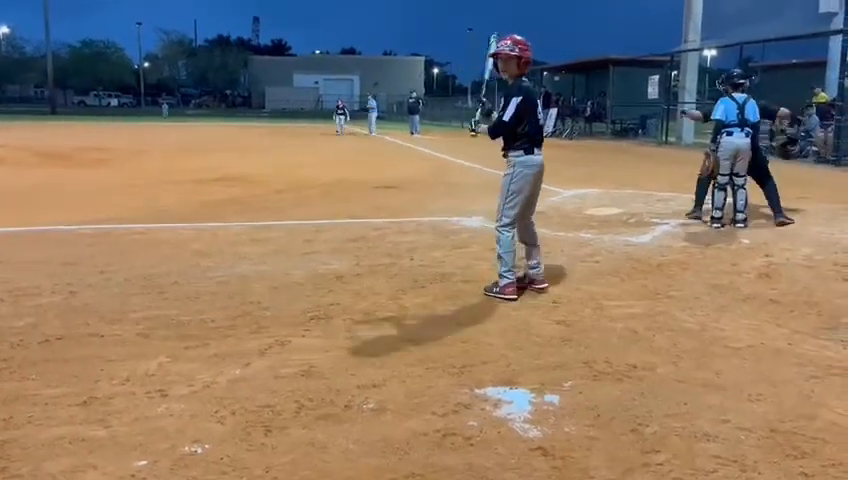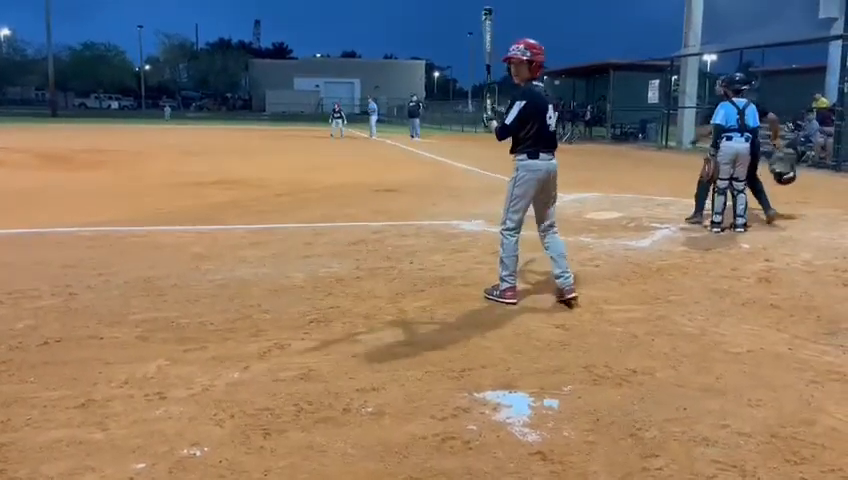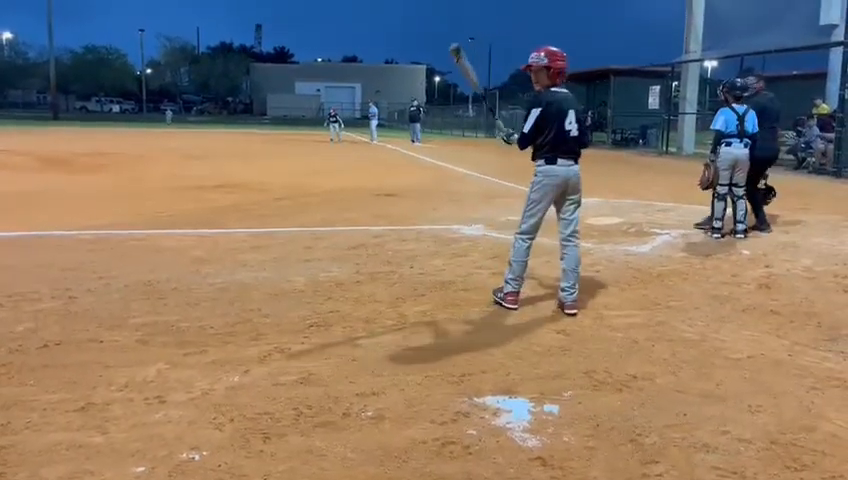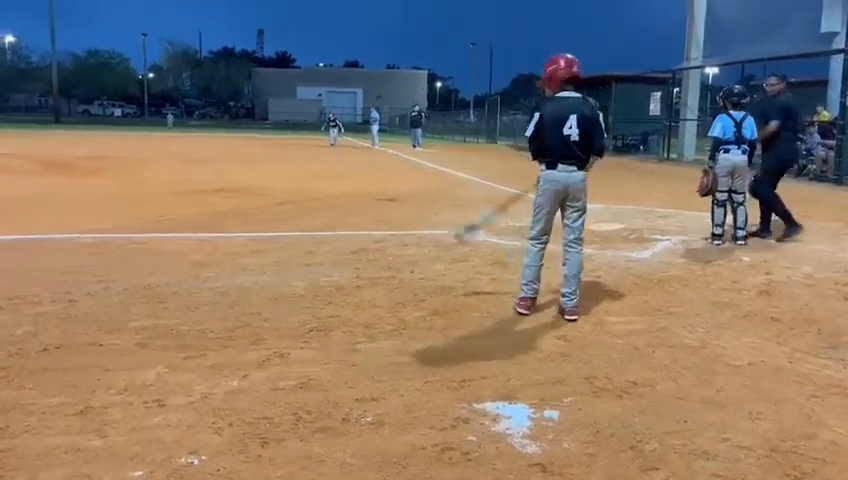
dt=0.3s
person 1, frame 1
left shoulder: (516, 90)
right shoulder: (526, 89)
left elbow: (501, 128)
left wrist: (484, 129)
left hip: (521, 161)
right hip: (535, 158)
left knee: (505, 222)
right knee: (525, 220)
left ankle: (506, 283)
right ankle: (534, 274)
person 1, frame 2
left shoulder: (525, 94)
right shoulder: (542, 93)
left elbow: (505, 131)
left wrist: (493, 125)
right wrist: (502, 119)
left hip: (529, 165)
right hip: (549, 163)
left knee: (510, 226)
right knee: (548, 227)
left ankle: (507, 287)
right ankle: (565, 284)
person 1, frame 3
left shoulder: (541, 100)
right shoulder: (573, 101)
left elbow: (525, 140)
right elbow: (583, 140)
left wrist: (511, 138)
left hip: (547, 171)
right hip: (573, 170)
left knee: (525, 232)
right knee: (570, 236)
left ankle: (511, 291)
right ankle: (569, 298)
person 1, frame 4
left shoulder: (545, 106)
right shoulder: (589, 107)
left elbow: (534, 147)
right elbow: (599, 149)
left hip: (551, 176)
right hip: (578, 177)
left knee: (537, 238)
right knee: (574, 242)
left ankle: (527, 297)
right ankle: (570, 303)
person 2, frame 1
left shoulder: (724, 101)
right shoulder: (751, 102)
left elbow: (718, 124)
right elbow: (755, 126)
left wrist: (713, 143)
right wrist: (752, 145)
left hip: (727, 140)
right hip: (745, 141)
left knee: (721, 179)
right knee: (740, 180)
left ankle: (717, 217)
right ankle: (740, 217)
person 2, frame 2
left shoulder: (724, 106)
right shoulder: (751, 107)
left elbow: (718, 129)
right elbow: (755, 131)
left wrist: (713, 148)
right wrist: (751, 150)
left hip: (727, 145)
right hip: (745, 146)
left knee: (721, 183)
right knee: (740, 185)
left ankle: (717, 222)
right ankle: (740, 222)
person 2, frame 3
left shoulder: (724, 112)
right shoulder: (751, 113)
left elbow: (718, 135)
right elbow: (754, 137)
left wrist: (712, 154)
right wrist: (750, 155)
left hip: (726, 150)
right hip: (744, 152)
left knee: (720, 189)
right knee: (740, 190)
left ankle: (717, 227)
right ankle: (740, 228)
person 2, frame 4
left shoulder: (722, 118)
right shoulder: (749, 120)
left elbow: (716, 142)
right elbow: (753, 144)
left wrist: (711, 160)
right wrist: (749, 161)
left hip: (724, 157)
right hip: (742, 158)
left knee: (720, 196)
right knee: (740, 197)
left ankle: (717, 234)
right ankle: (740, 235)
person 3, frame 1
right shoulder: (757, 106)
left elbow: (700, 117)
right elbow: (786, 113)
left wrist: (686, 113)
right hip: (752, 152)
left knee: (705, 177)
right knee: (767, 182)
left ankle: (697, 210)
right ankle: (778, 215)
person 3, frame 2
right shoulder: (752, 101)
left elbow: (714, 128)
right elbow: (773, 119)
left wrist: (698, 138)
right wrist: (776, 138)
right hip: (751, 148)
left knee: (706, 179)
right knee: (752, 179)
left ankle: (698, 214)
right ankle: (768, 209)
person 3, frame 3
left shoulder: (755, 101)
right shoulder: (773, 101)
right elbow: (776, 129)
left hip: (758, 150)
right hip: (771, 151)
right knee: (751, 184)
left ankle: (713, 219)
right ankle: (762, 222)
person 3, frame 4
left shoulder: (779, 102)
right shoulder: (784, 101)
left elbow: (772, 128)
left hip: (779, 152)
right hip: (787, 152)
left knee: (762, 189)
right knee: (765, 188)
left ankle: (792, 224)
right ankle: (764, 228)
